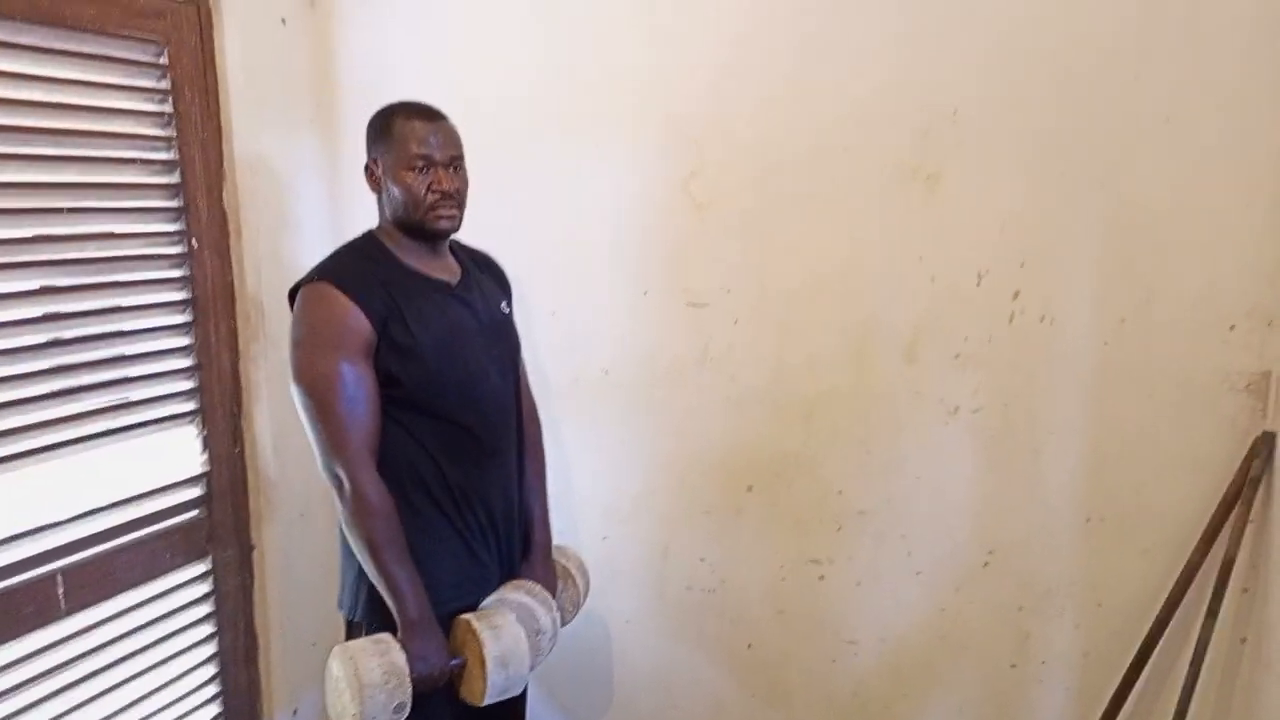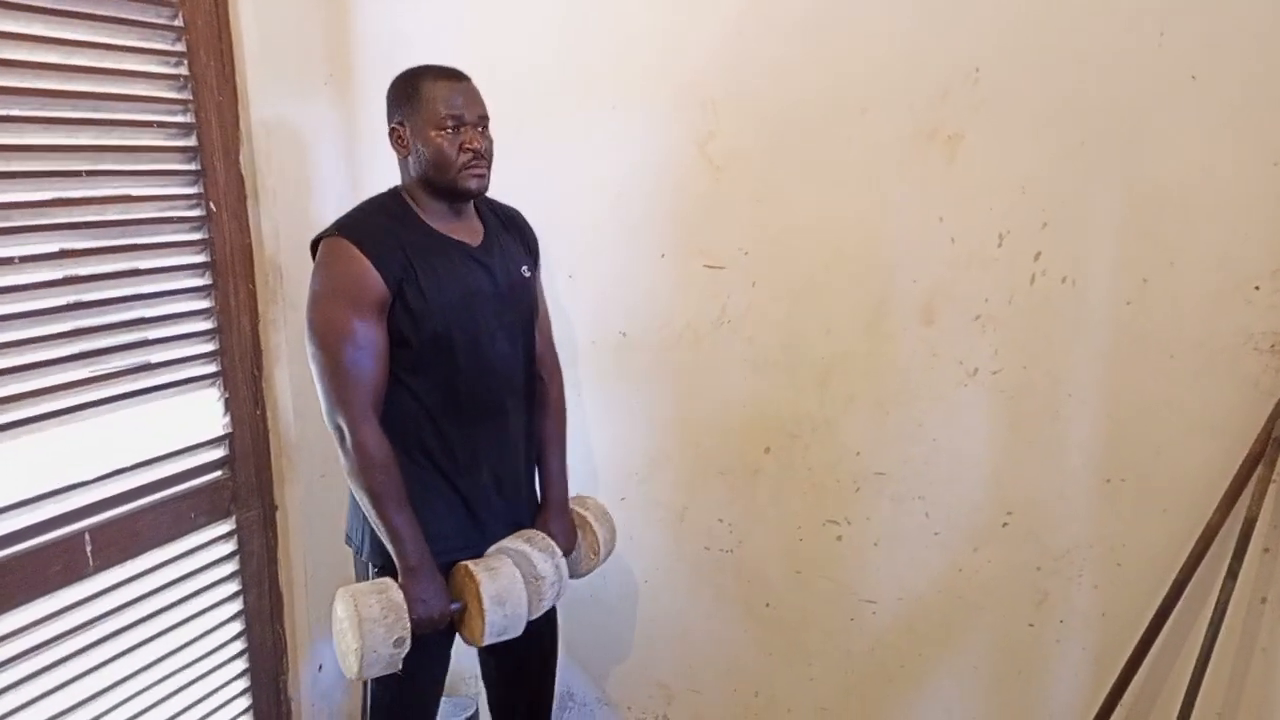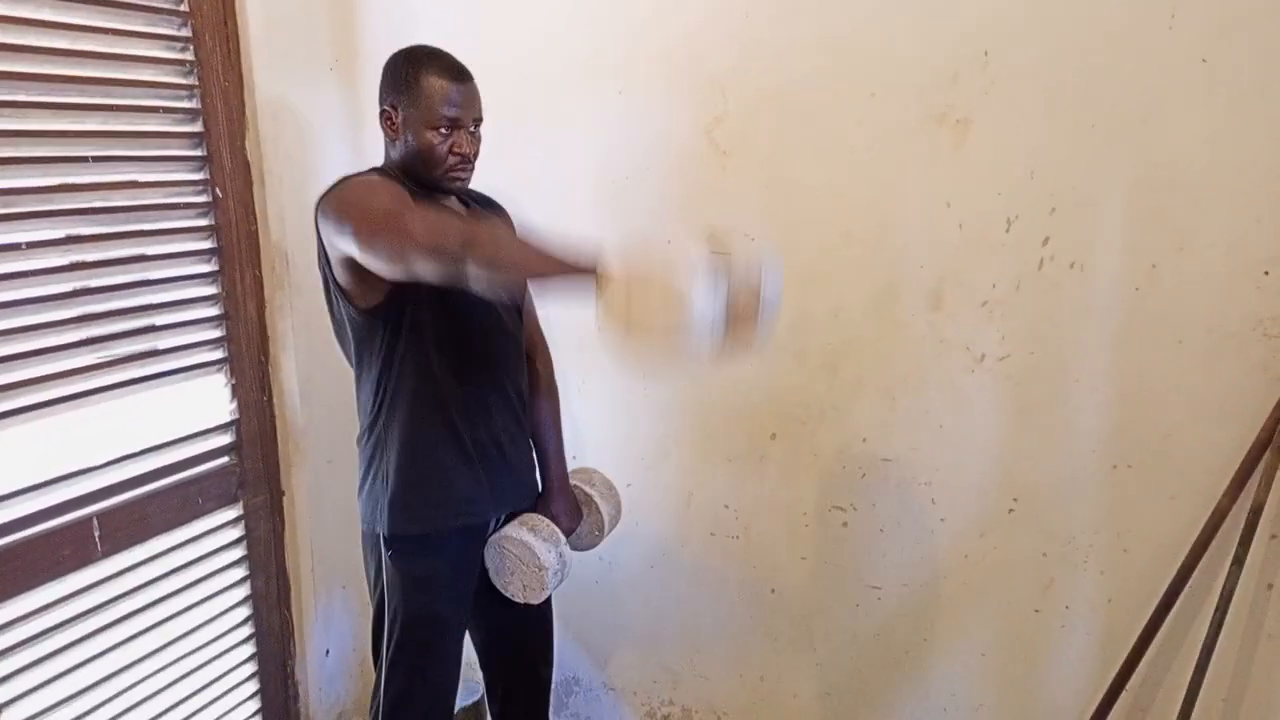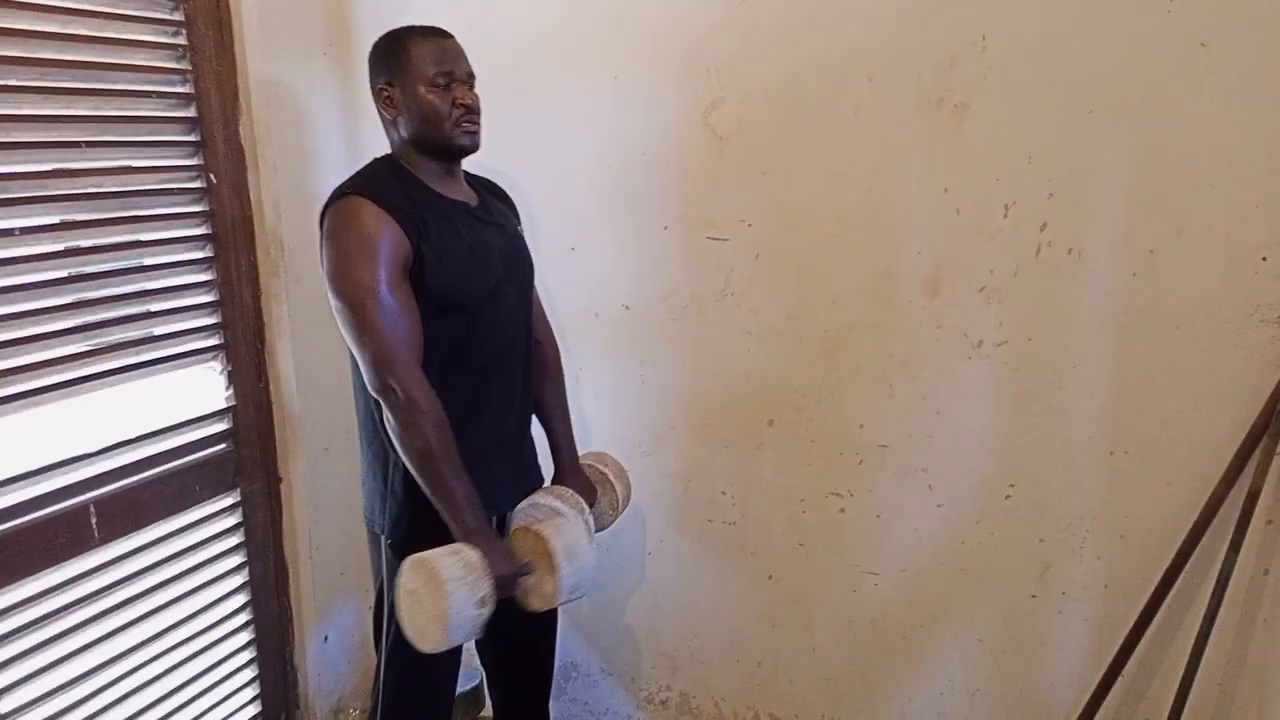
dt=1s
person 1, frame 1
left shoulder: (487, 275)
right shoulder: (338, 298)
right elbow: (352, 473)
left wrist: (540, 550)
right wrist: (413, 618)
left hip: (501, 577)
right hip: (408, 593)
person 1, frame 2
left shoulder: (513, 231)
right shoulder: (358, 252)
right elbow: (355, 425)
left wrist: (556, 502)
right wrist: (414, 563)
left hip: (512, 517)
right hip: (414, 530)
person 1, frame 3
left shoulder: (488, 213)
right shoulder: (357, 206)
left elbow: (529, 347)
right elbow: (462, 253)
left wrist: (556, 481)
right wrist: (606, 273)
left hip: (508, 493)
right hip: (418, 506)
person 1, frame 4
left shoulder: (494, 201)
right shoulder: (365, 215)
right elbow: (401, 389)
left wrist: (567, 462)
right wrist: (472, 533)
left hip: (509, 483)
right hip: (426, 505)
left knee: (526, 660)
